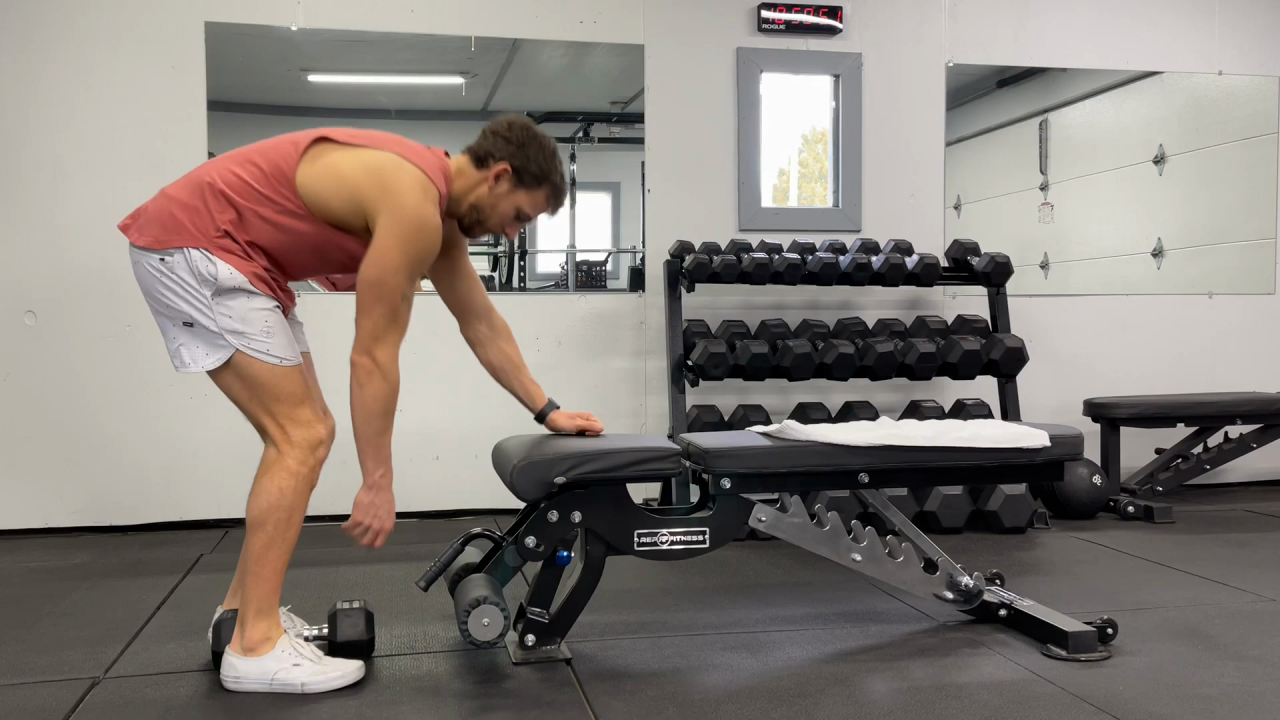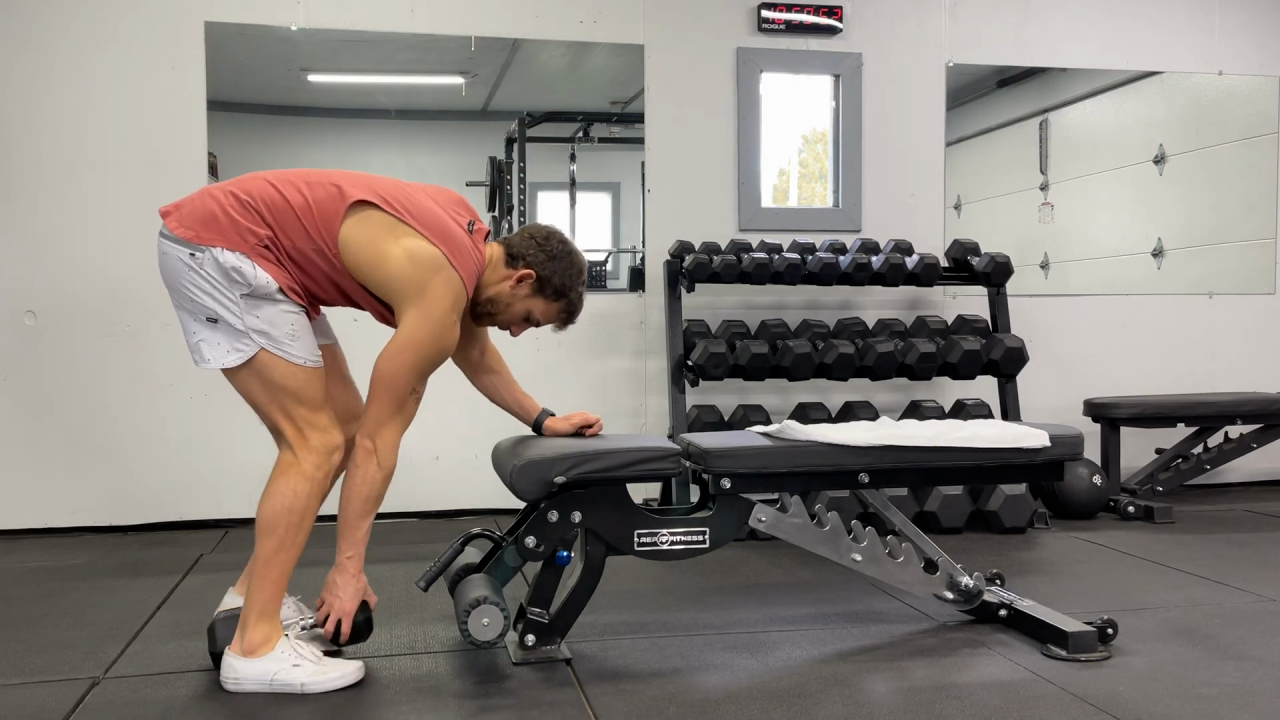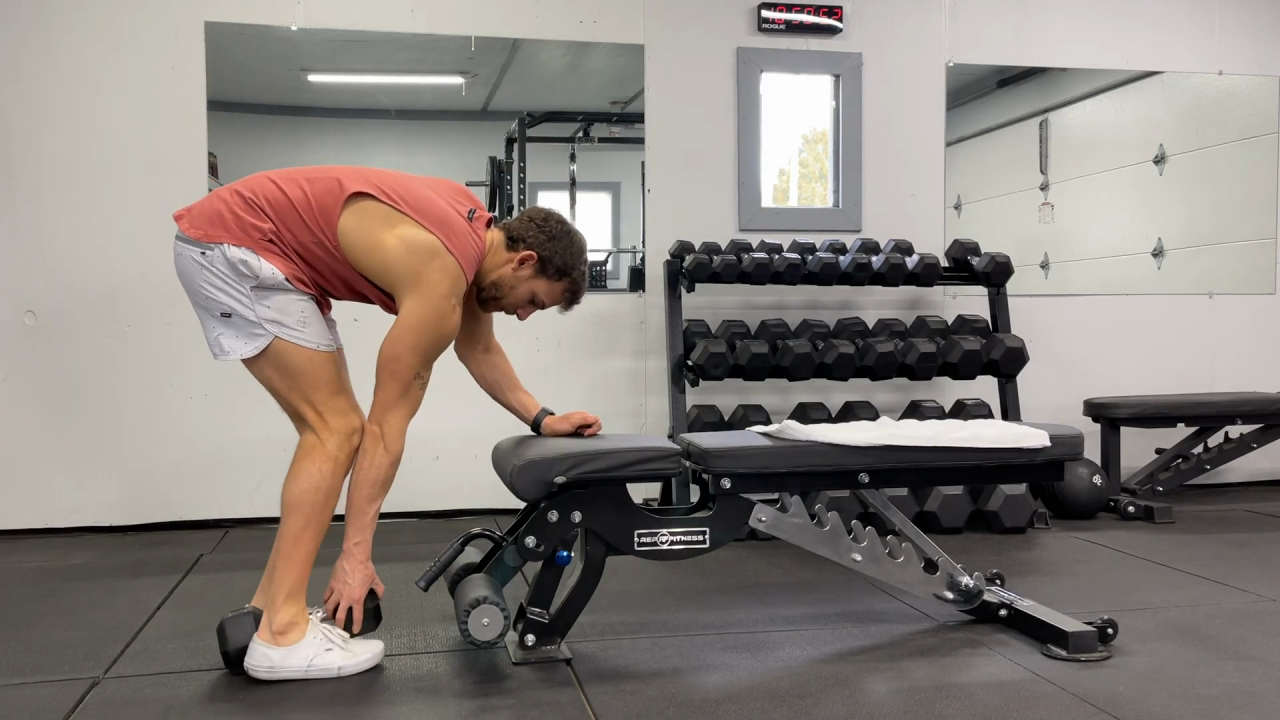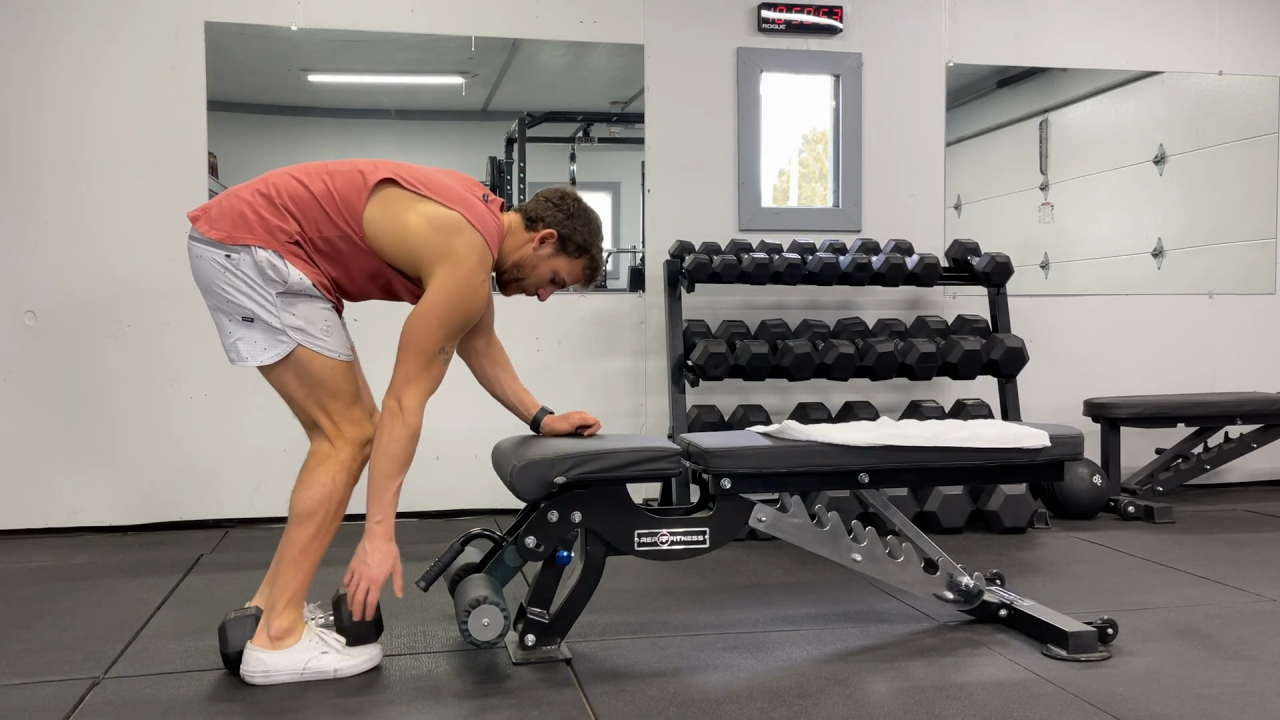
dt=0.5s
person 1, frame 1
left shoulder: (437, 190)
right shoulder: (414, 210)
left elbow: (477, 317)
right elbow: (374, 356)
left wrist: (545, 408)
right wrist: (378, 484)
left hip: (227, 251)
right hip: (188, 244)
left knee: (301, 433)
right knee: (302, 438)
left ankle: (244, 606)
right ankle: (254, 647)
person 1, frame 2
left shoulder: (467, 237)
right shoulder: (439, 297)
left elbow: (473, 352)
right elbow: (380, 442)
left wrist: (541, 419)
right wrist: (349, 568)
left hip: (226, 241)
right hip: (218, 246)
left knee: (344, 424)
right knee: (317, 444)
left ankle: (252, 596)
right ankle: (255, 647)
person 1, frame 3
left shoulder: (473, 229)
right shoulder: (440, 284)
left elbow: (478, 348)
right elbow: (387, 426)
left wrist: (541, 418)
right wrist: (357, 554)
left hip: (256, 247)
right hip: (232, 244)
left knee: (338, 429)
right knee: (336, 430)
left ankle: (271, 606)
right ankle: (282, 633)
person 1, frame 4
left shoulder: (483, 218)
right shoulder: (466, 259)
left elbow: (478, 343)
right elbow: (406, 401)
left wrist: (540, 417)
right wrist: (379, 535)
left hip: (248, 243)
right hip: (251, 245)
left knee: (353, 429)
right knee: (347, 437)
left ankle: (271, 605)
right ankle: (277, 639)
